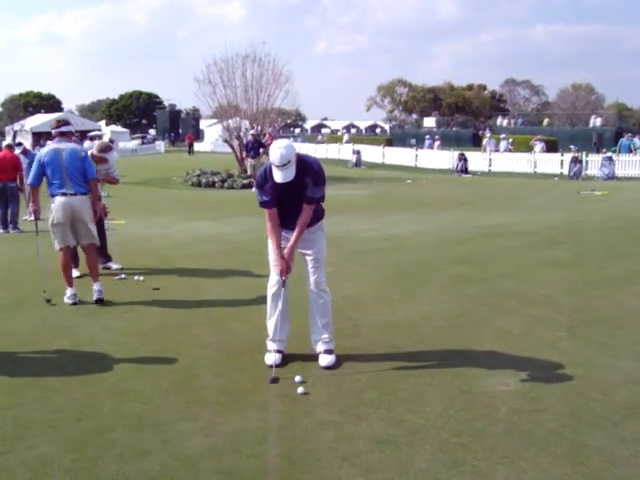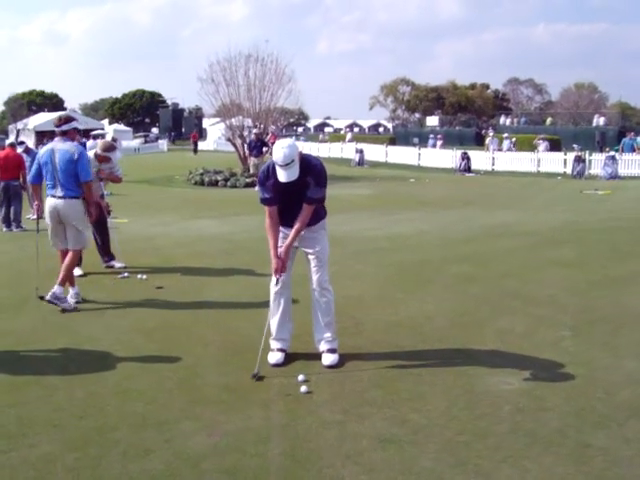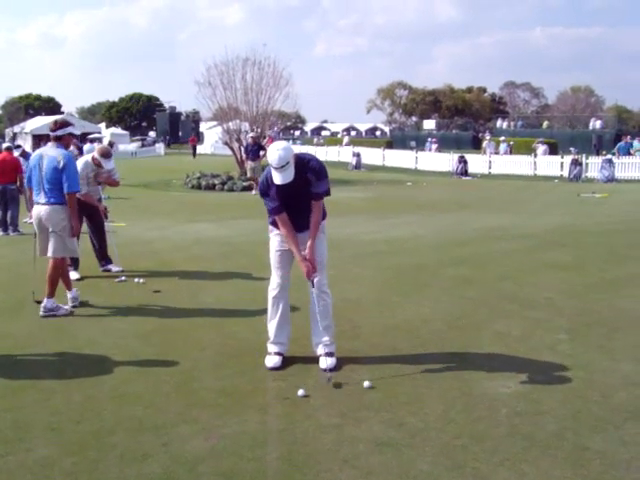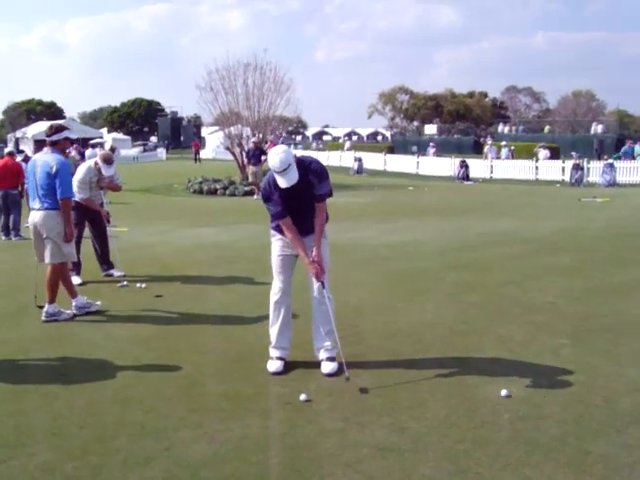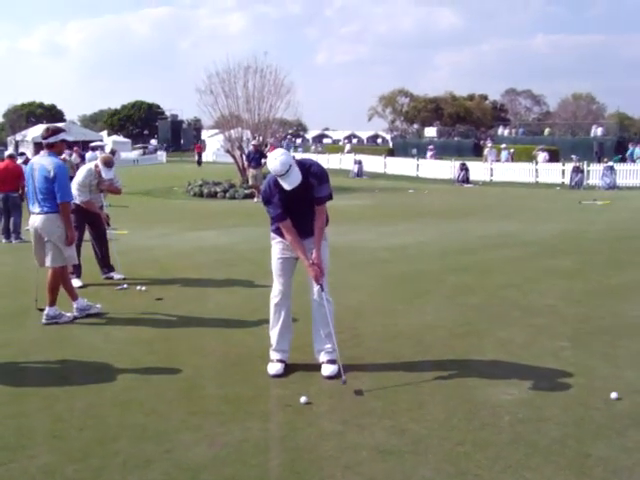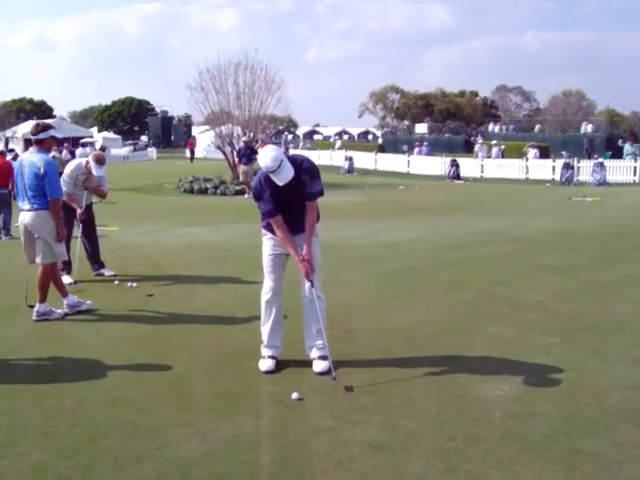
dt=0.4s
person 1, frame 1
left shoulder: (313, 170)
right shoulder: (264, 176)
left elbow: (307, 212)
right elbow: (271, 218)
left wrist: (291, 249)
right wrist: (278, 255)
left hip: (311, 229)
right hip: (280, 231)
left knee: (318, 285)
right knee: (276, 285)
left ankle: (324, 344)
right ankle: (276, 344)
person 1, frame 2
left shoulder: (315, 169)
right shoulder: (266, 174)
left elbow: (307, 213)
right elbow: (271, 216)
left wrist: (288, 248)
right wrist: (274, 253)
left hip: (313, 228)
right hip: (281, 229)
left knee: (320, 283)
right knee: (279, 283)
left ankle: (328, 343)
right ankle: (279, 343)
person 1, frame 3
left shoulder: (314, 167)
right shoulder: (266, 182)
left elbow: (317, 209)
right elbow: (282, 222)
left wrist: (311, 246)
right wrist: (300, 258)
left hip: (313, 231)
right hip: (281, 233)
left knee: (320, 286)
right knee: (278, 286)
left ankle: (325, 346)
right ankle: (276, 347)
person 1, frame 4
left shoulder: (315, 169)
right shoulder: (269, 187)
left elbow: (320, 210)
right elbow: (288, 227)
left wrist: (317, 249)
right wrist: (307, 261)
left hip: (314, 234)
right hip: (283, 237)
left knee: (321, 291)
right knee: (280, 291)
left ankle: (326, 351)
right ankle: (278, 351)
person 1, frame 5
left shoulder: (316, 172)
right shoulder: (270, 189)
left elbow: (320, 213)
right elbow: (288, 230)
left wrist: (316, 251)
right wrist: (307, 263)
left hip: (314, 237)
right hip: (283, 240)
left knee: (320, 294)
right knee: (280, 294)
left ankle: (326, 354)
right ankle: (278, 354)
person 1, frame 6
left shoulder: (307, 167)
right shoulder: (261, 185)
left elbow: (312, 208)
right elbow: (279, 226)
left wrist: (307, 246)
right wrist: (297, 259)
left hip: (305, 233)
right hip: (275, 236)
left knee: (312, 290)
right knee: (271, 291)
left ankle: (318, 350)
right ankle: (270, 350)
person 2, frame 1
left shoulder: (43, 153)
right shoulder: (80, 150)
left elbow: (33, 183)
right elbow: (92, 179)
left wrist: (34, 203)
right wrist: (96, 203)
left hip: (59, 202)
right hip: (81, 201)
left knee: (64, 249)
right knee: (88, 246)
left ankle: (70, 291)
right ankle: (97, 287)
person 2, frame 2
left shoulder: (43, 151)
right shoulder: (77, 150)
left elbow: (34, 181)
right elbow: (86, 182)
left wrist: (38, 201)
right wrist: (92, 206)
left hip: (51, 203)
right hip: (72, 203)
left knee: (64, 250)
right knee: (74, 250)
left ankle: (73, 291)
right ankle: (57, 291)
person 2, frame 3
left shoulder: (35, 155)
right shoulder: (66, 157)
left elbow: (29, 185)
right elbow: (70, 193)
right wrist: (75, 219)
left hip: (38, 209)
right hip: (57, 210)
left knee: (58, 255)
right knee: (58, 257)
left ankle: (71, 293)
right ankle: (48, 304)
person 2, frame 4
left shoulder: (33, 160)
right shoulder: (60, 162)
left elbow: (29, 191)
right elbow: (63, 198)
right wrist: (69, 225)
left hip: (35, 214)
right hip: (52, 215)
left knee: (60, 261)
right knee: (56, 263)
left ankle: (78, 302)
right ankle: (50, 309)
person 2, frame 5
left shoulder: (31, 164)
right shoulder: (57, 166)
left elbow: (29, 195)
right elbow: (63, 202)
right wrist: (70, 229)
left hip: (35, 219)
right hip: (52, 219)
left knee: (60, 264)
right knee: (57, 266)
left ankle: (78, 304)
right ankle: (51, 312)
person 2, frame 6
left shoulder: (20, 161)
right shoulder: (47, 162)
left elbow: (18, 192)
right elbow: (53, 199)
right wrist: (60, 225)
left hip: (24, 216)
right hip: (42, 216)
left knee: (50, 261)
right knee: (46, 263)
left ankle: (69, 301)
right ankle: (41, 308)
person 3, frame 1
left shoulder: (107, 161)
left elbow: (116, 180)
left wrist: (104, 177)
left knee: (99, 228)
left ankle: (105, 260)
right ankle: (73, 266)
person 3, frame 2
left shoulder: (110, 160)
left elbow: (119, 178)
left wrist: (107, 176)
right wrist: (101, 201)
left hip: (97, 195)
left knee: (102, 227)
left ankle: (108, 259)
right ankle: (75, 264)
person 3, frame 3
left shoulder: (107, 164)
right shoulder: (82, 166)
left elbow: (116, 182)
right elbow: (82, 193)
left wrist: (105, 179)
right wrist: (99, 205)
left hip: (94, 198)
right hip: (76, 200)
left knee: (99, 231)
left ankle: (105, 262)
right ankle: (72, 268)
person 3, frame 4
left shoulder: (109, 169)
right shoulder: (84, 171)
left elbow: (118, 187)
right elbow: (84, 198)
left wrist: (107, 184)
right wrist: (101, 210)
left hip: (96, 203)
right hip: (78, 204)
left knee: (101, 235)
right knee: (76, 238)
left ankle: (107, 267)
right ankle: (75, 273)
person 3, frame 5
left shoulder: (109, 172)
right shoulder: (84, 174)
left elbow: (118, 190)
right elbow: (83, 200)
left wrist: (107, 187)
right wrist: (100, 213)
left hip: (96, 207)
right hip: (78, 207)
left knee: (101, 239)
right knee: (76, 241)
left ankle: (107, 270)
right ankle: (75, 276)
person 3, frame 6
left shoulder: (100, 172)
right shoulder: (73, 167)
left elbow: (103, 195)
right elbow: (66, 192)
left wrist: (92, 187)
right wrist: (77, 208)
left hip: (86, 204)
right hip: (67, 204)
left knee: (91, 236)
right knee: (65, 238)
left ankle: (98, 267)
right ankle: (65, 272)
